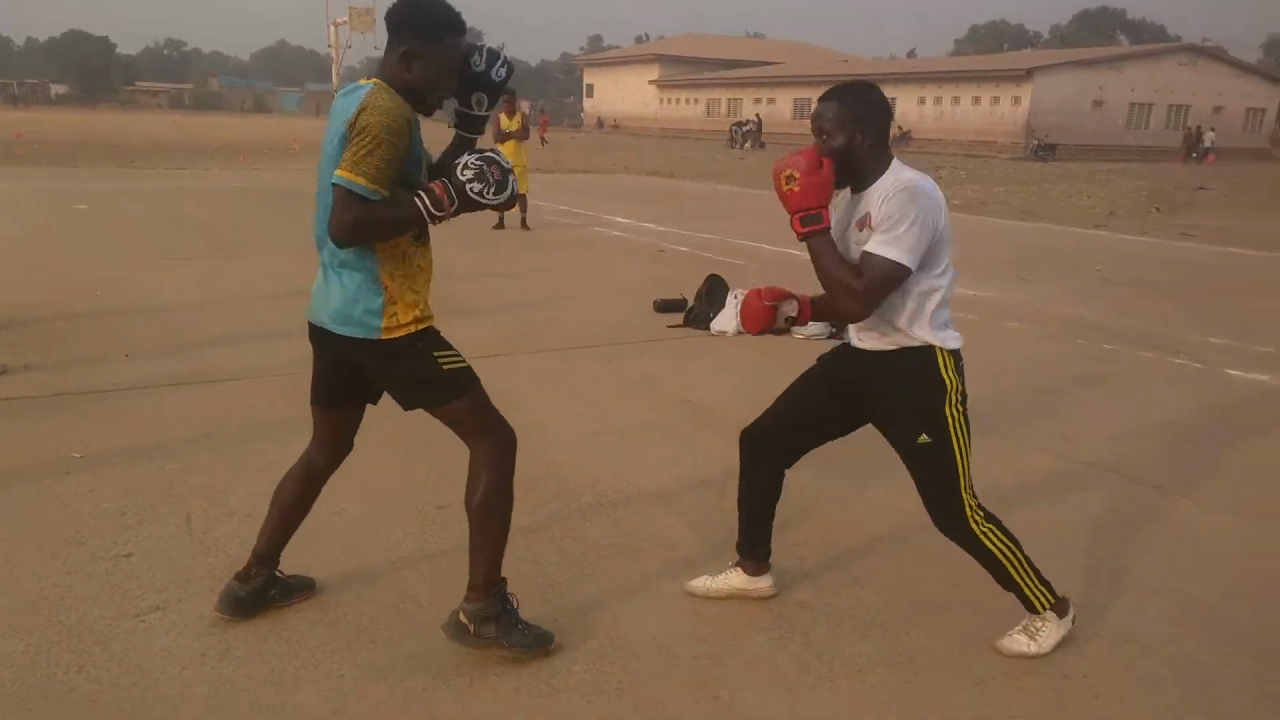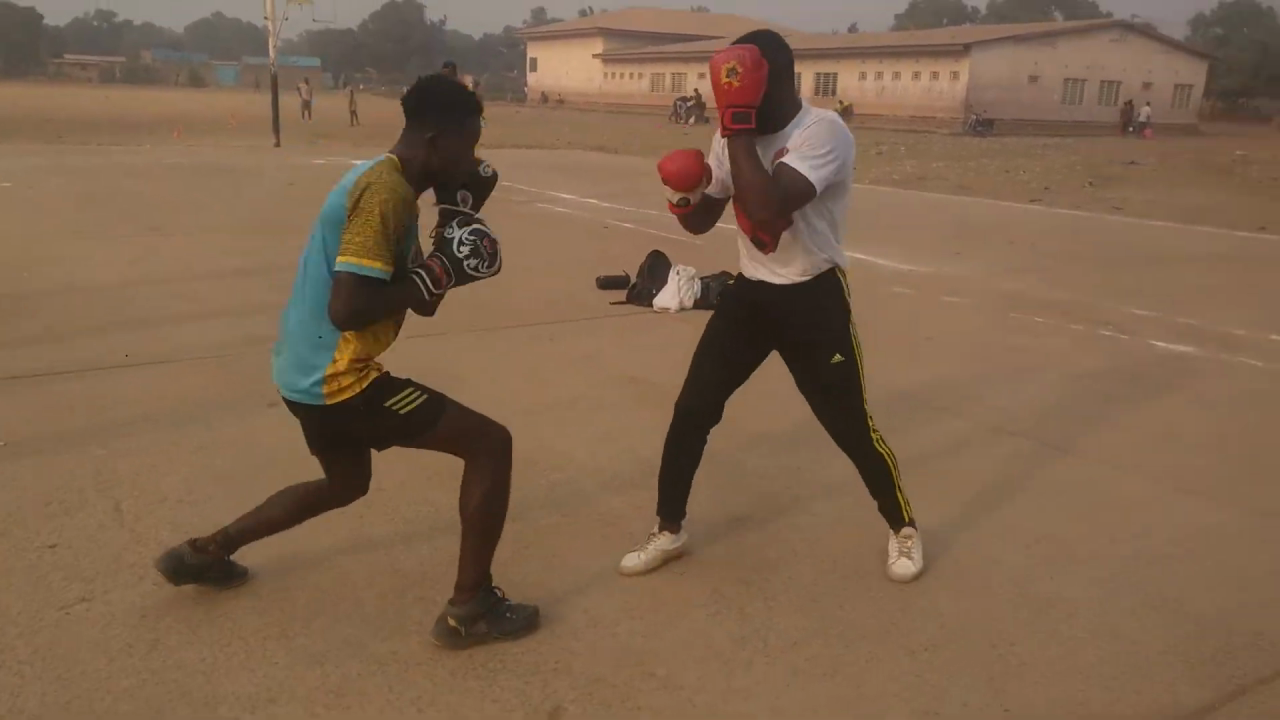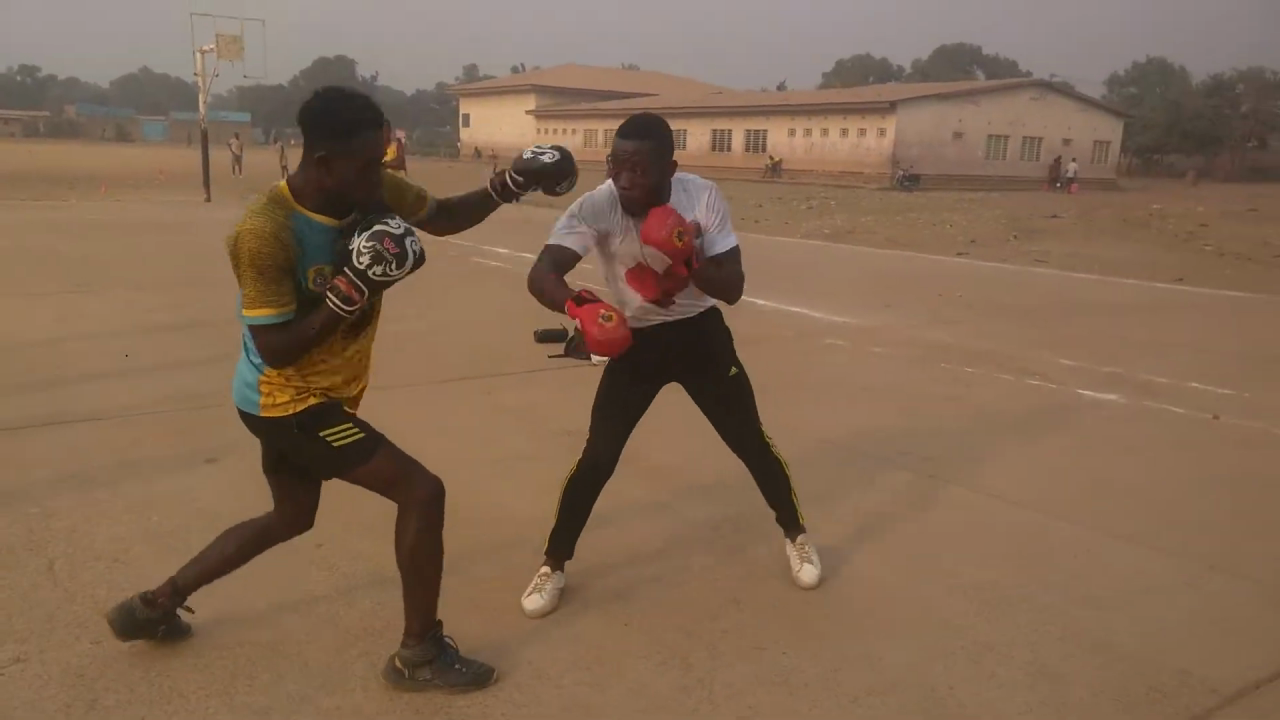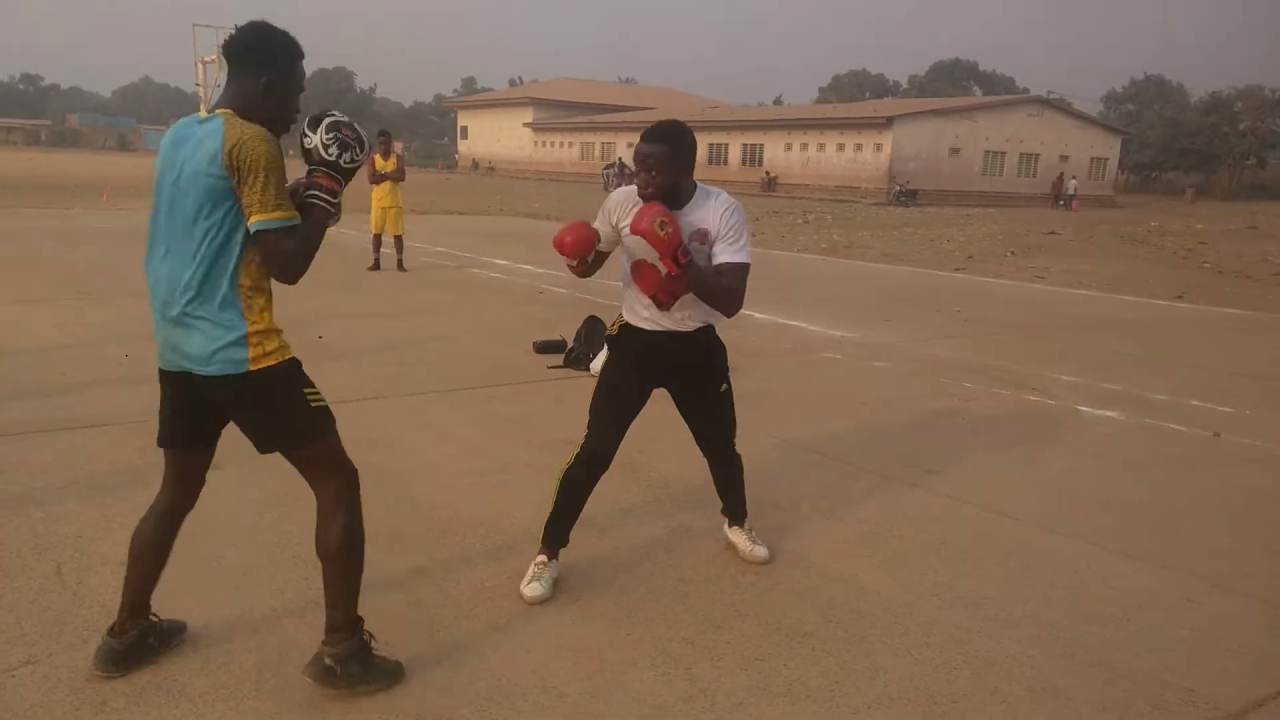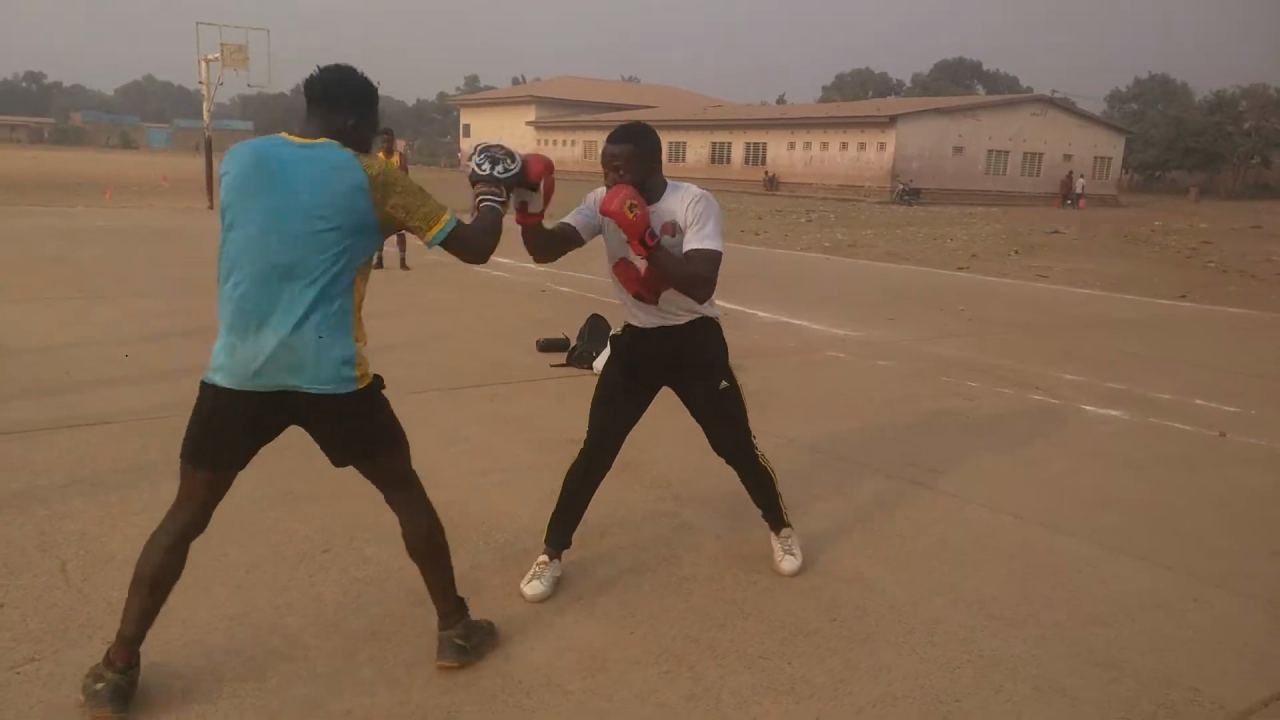
dt=0.4s
person 1, frame 1
left shoulder: (362, 101)
right shoulder: (385, 111)
left elbow: (402, 190)
right elbow: (344, 225)
left wrist: (473, 112)
right wrist: (444, 195)
left hip: (333, 316)
right hip: (387, 323)
left knee: (327, 448)
right knee: (493, 440)
left ankle: (253, 579)
right ankle: (484, 608)
person 1, frame 2
left shoulder: (380, 186)
right shoulder: (387, 193)
left elbow: (415, 285)
right elbow: (347, 307)
left wrist: (462, 213)
right wrist: (438, 272)
left hip: (312, 378)
right hip: (335, 382)
left knee: (344, 484)
right knee: (490, 443)
left ankle: (202, 554)
right ankle: (470, 606)
person 1, frame 3
left shoulder: (360, 197)
right shoulder: (264, 229)
left elbow: (442, 216)
right elbow: (277, 347)
left wrist: (511, 182)
right wrist: (355, 286)
left hip: (301, 396)
right hip: (284, 400)
left knee: (289, 517)
right knee: (421, 491)
left ankle: (152, 607)
right ankle: (419, 652)
person 1, frame 4
left shoulder: (179, 136)
right shoulder: (252, 143)
right elbow: (288, 263)
left wrist: (297, 193)
right wrist: (328, 181)
left hip: (178, 352)
right hip: (243, 355)
left knee: (178, 489)
right knee: (336, 481)
left ankle: (125, 633)
right ankle: (343, 645)
person 1, frame 5
left shoulder: (237, 159)
right shoulder: (369, 179)
right elbow: (474, 246)
right wrist: (491, 196)
left hip: (236, 374)
right hip: (329, 377)
left knee: (187, 516)
right knee: (405, 490)
left ankle: (118, 667)
right ankle: (455, 627)
person 2, frame 1
left shoulder: (910, 193)
right shoulder: (847, 195)
left elbow: (860, 300)
left wrist: (809, 222)
right wrist: (797, 309)
left hip: (918, 369)
right hip: (857, 360)
left knee: (953, 511)
right knee: (759, 443)
left ankle: (1051, 609)
right ankle: (752, 570)
person 2, frame 2
left shoulder: (824, 131)
right shoulder: (729, 135)
left elbow: (770, 209)
right elbow: (699, 222)
left wrist: (740, 118)
right wrist: (686, 196)
left hip: (814, 300)
right hip: (749, 294)
left knee: (852, 430)
right knee: (693, 410)
left ankle: (902, 527)
right ankle: (668, 530)
person 2, frame 3
left shoulder: (699, 199)
right shoulder: (595, 206)
left elbow: (731, 288)
right elbow: (541, 275)
left wrist: (687, 256)
right wrist: (579, 305)
left hip: (702, 336)
right hip: (636, 341)
left knee: (751, 441)
right knee: (599, 454)
left ankle: (794, 533)
right ankle: (553, 565)
person 2, frame 4
left shoulder: (723, 211)
right shoulder: (620, 203)
left elbow: (731, 301)
right elbow: (588, 264)
left wrist: (679, 260)
right wrist: (578, 255)
left hip: (696, 347)
right hip: (636, 342)
left knee: (721, 445)
right knee: (596, 449)
left ankle: (736, 522)
right ankle: (548, 553)
person 2, frame 5
left shoulder: (696, 204)
right shoulder: (603, 200)
left elbow: (700, 287)
right elbow: (544, 251)
left wrist: (645, 236)
right wrist: (526, 215)
left hip: (695, 341)
right hip: (636, 342)
left knee: (737, 446)
right knee: (595, 450)
left ankle: (781, 530)
right ankle: (552, 553)
